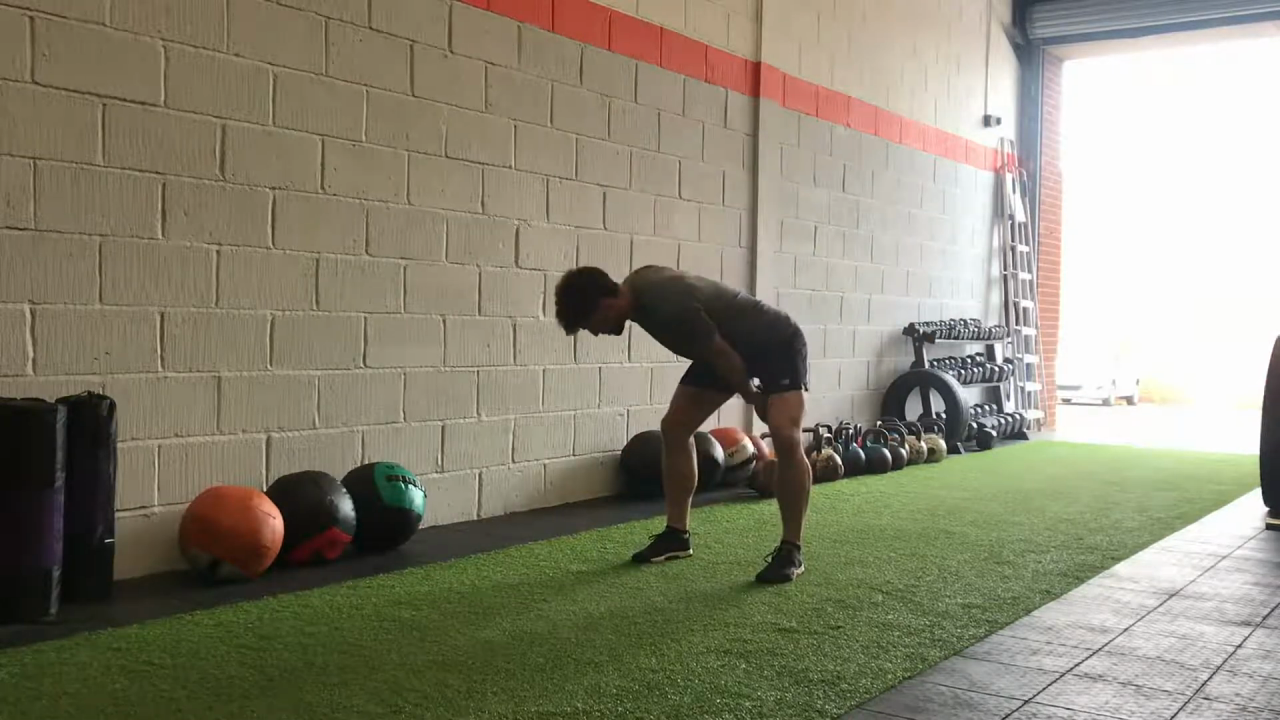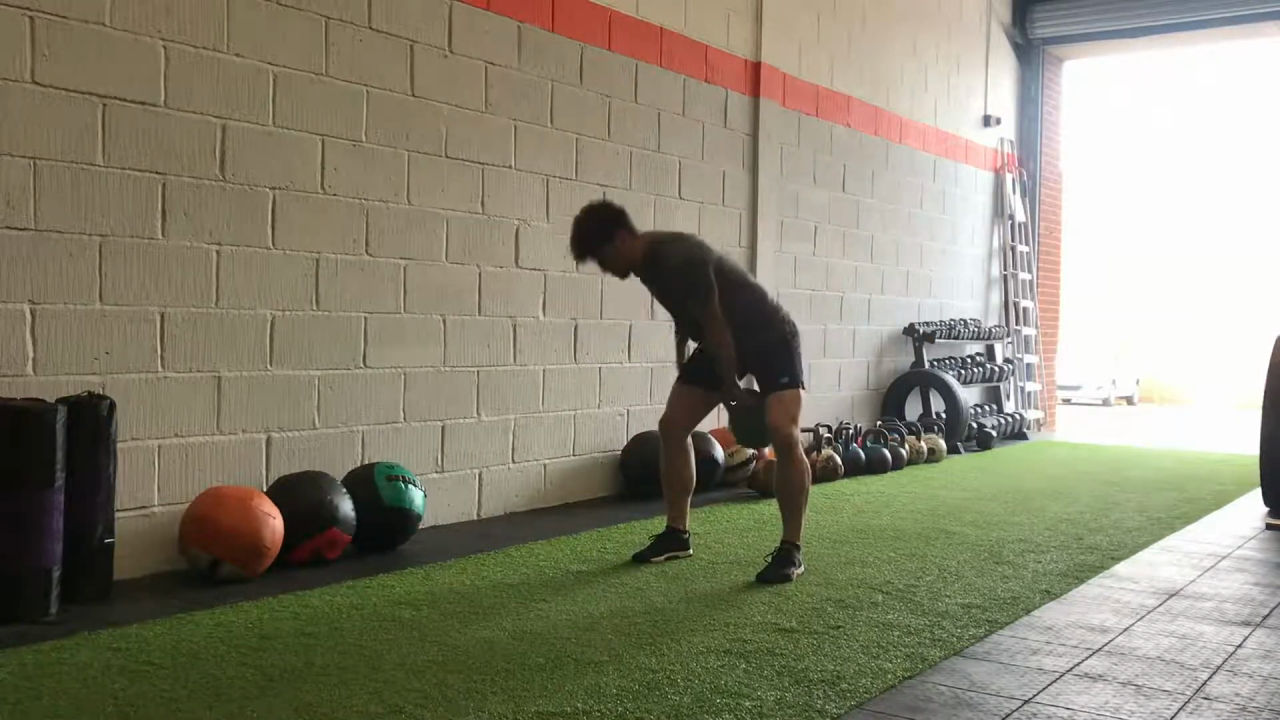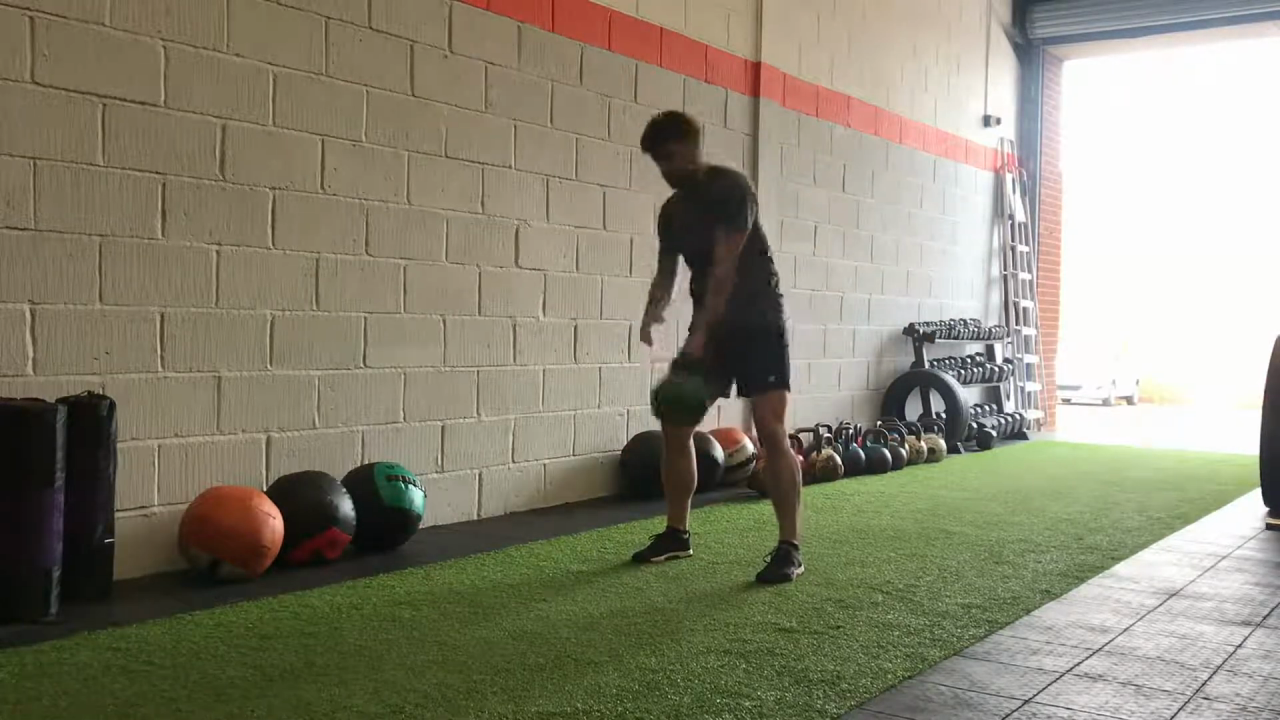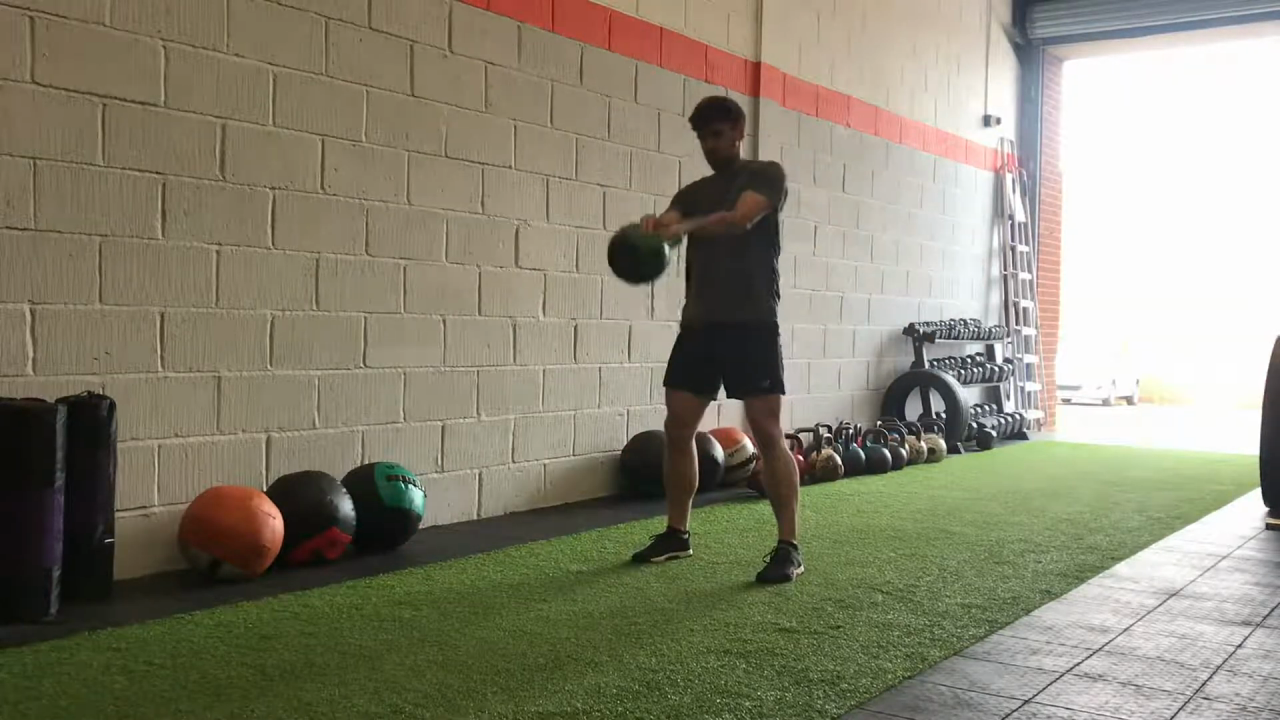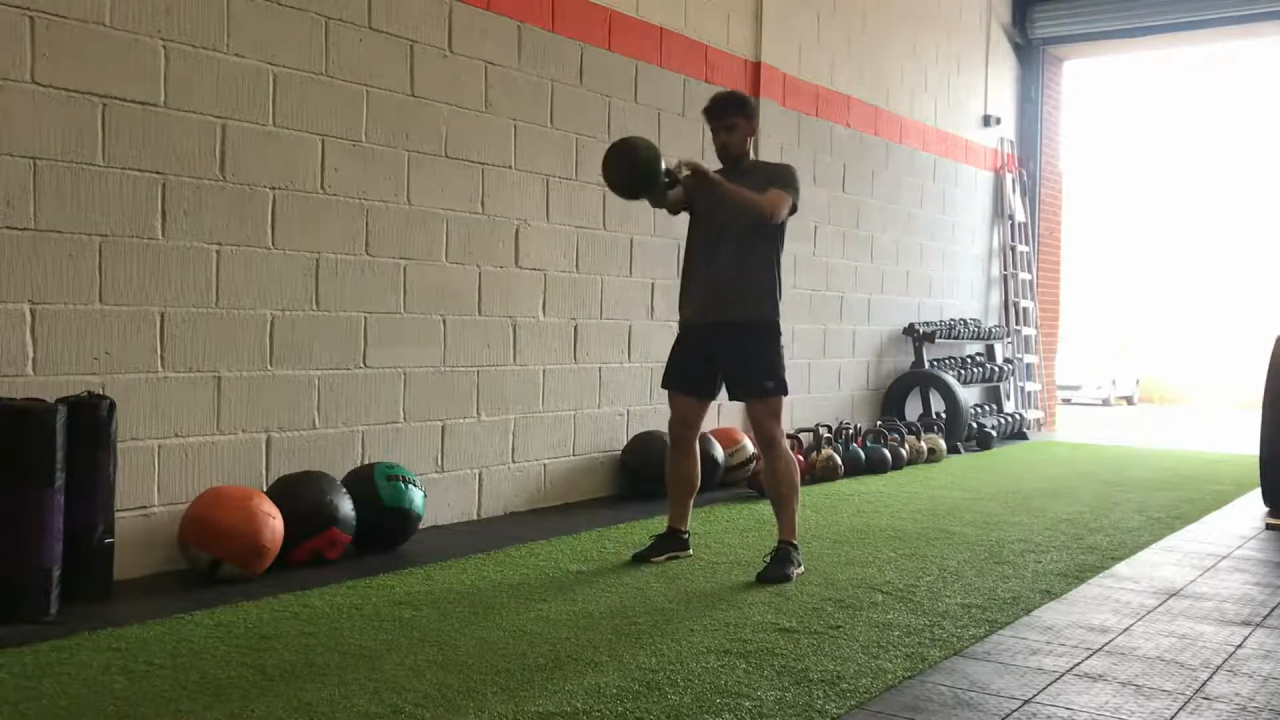
dt=0.2s
person 1, frame 1
left shoulder: (669, 309)
right shoulder: (639, 287)
left elbow: (725, 357)
left wrist: (752, 394)
left hip: (776, 343)
right hip: (733, 344)
left knee: (785, 436)
right knee: (674, 426)
left ankle: (790, 550)
right ankle: (677, 533)
person 1, frame 2
left shoulder: (682, 259)
right shoulder: (645, 257)
left elbow: (718, 329)
left wrist: (731, 387)
right wrist: (683, 355)
left hip: (769, 334)
right hip: (716, 347)
left knee: (784, 435)
right knee: (672, 425)
left ankle: (791, 549)
right ankle: (676, 534)
person 1, frame 3
left shoulder: (731, 188)
right shoulder: (672, 209)
left elbow: (726, 270)
right elbow: (666, 271)
left wrist: (701, 333)
right wrist: (652, 312)
left hip: (759, 325)
right hip: (708, 330)
left knee: (771, 434)
right knee: (675, 426)
left ankle: (790, 548)
right ankle: (677, 533)
person 1, frame 4
left shoulder: (767, 175)
right shoulder: (695, 190)
left elbow: (741, 218)
right elbow: (668, 221)
left wrist: (686, 227)
right wrist: (650, 228)
left hip: (751, 323)
right hip: (699, 324)
left knee: (767, 433)
right knee: (677, 429)
left ankle: (789, 547)
right ankle: (677, 534)
person 1, frame 5
left shoulder: (778, 176)
right shoulder: (699, 182)
left elbow: (775, 212)
right elbow: (666, 201)
left wrist: (720, 184)
left hip: (753, 323)
right hip: (698, 323)
left knee: (769, 434)
right knee: (681, 430)
left ankle: (788, 547)
right ankle: (677, 534)
